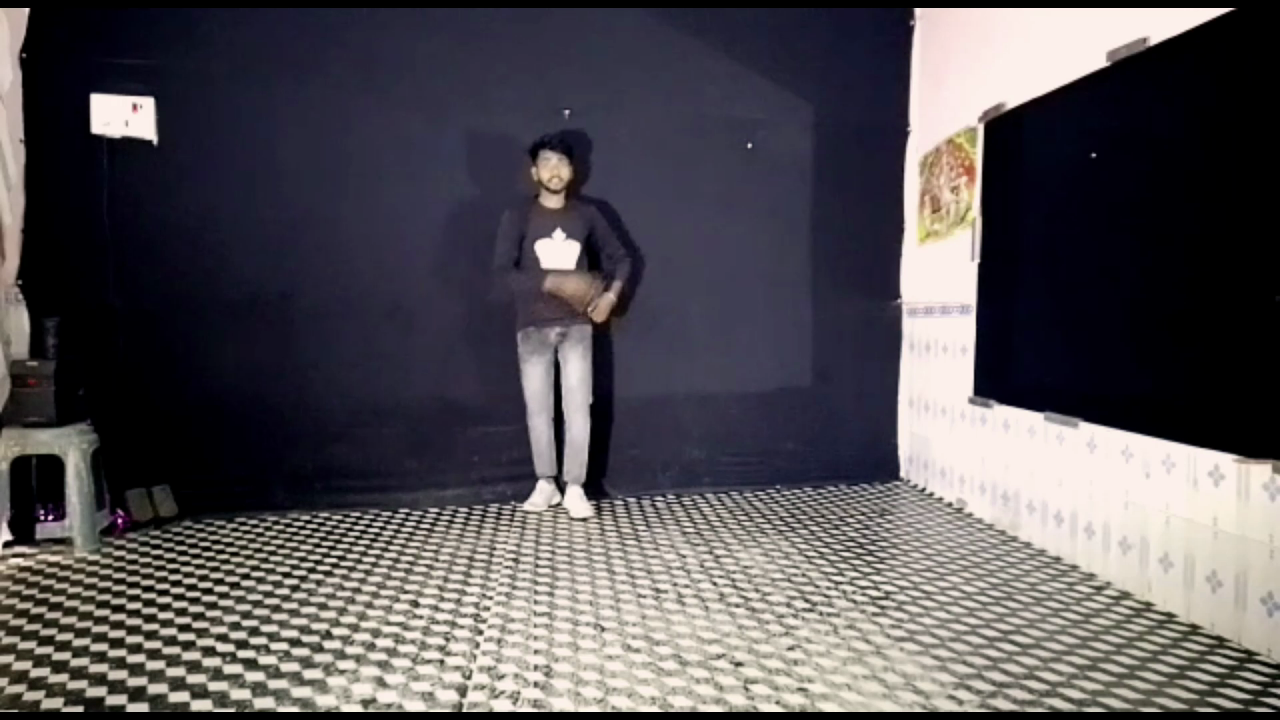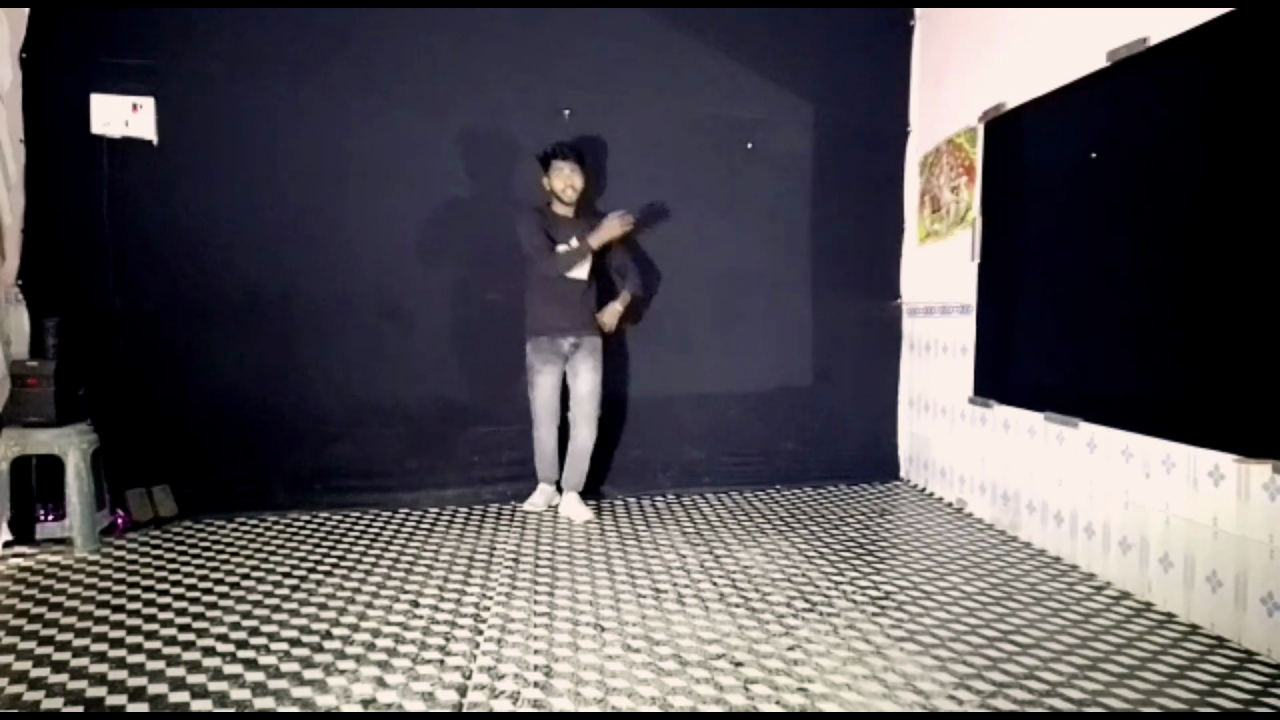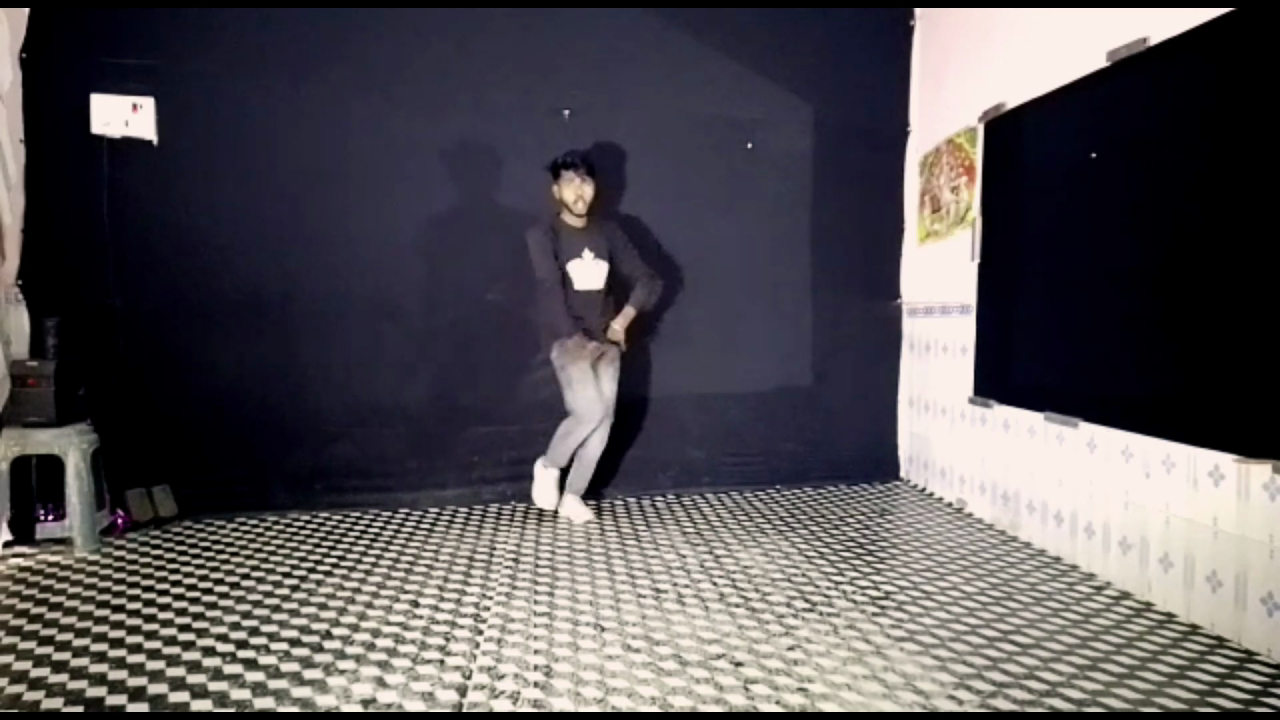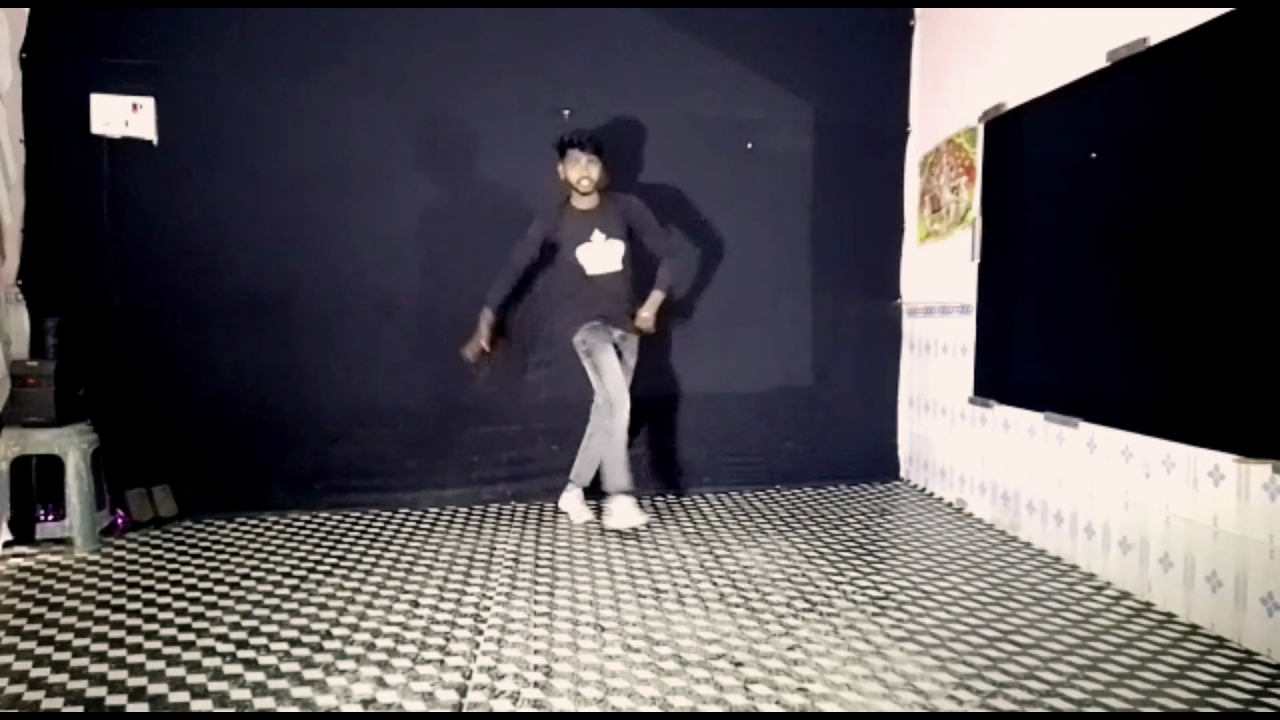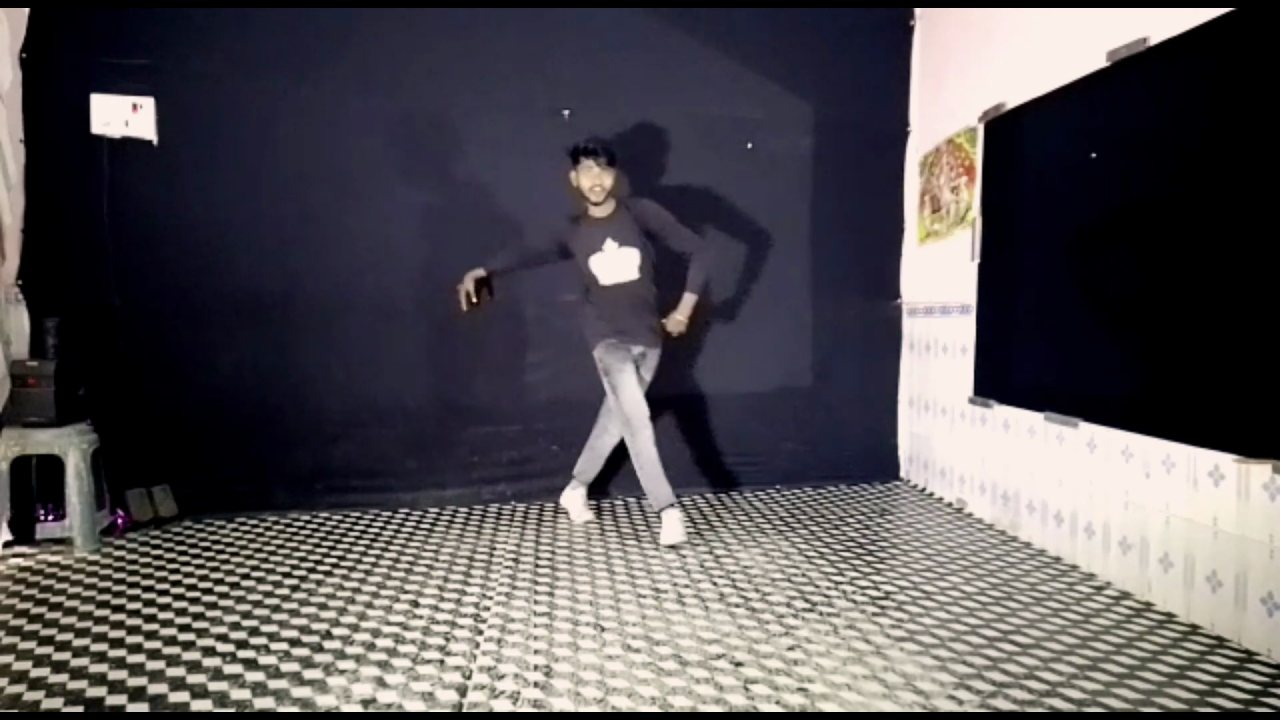
dt=0.2s
person 1, frame 1
left shoulder: (587, 215)
right shoulder: (517, 216)
left elbow: (619, 257)
right elbow: (505, 269)
left wrist: (611, 295)
right wrist: (556, 282)
left hip: (576, 325)
right hip: (533, 326)
left knee: (577, 406)
right knee: (538, 410)
left ankle: (575, 489)
right ankle: (546, 484)
person 1, frame 2
left shoulder: (594, 224)
right shoulder: (532, 220)
left elbow: (627, 272)
right elbow: (545, 264)
left wrist: (619, 303)
right wrist: (596, 241)
left hip: (586, 336)
right hip: (544, 336)
left knee: (585, 419)
right knee: (545, 419)
left ankle: (572, 494)
right ankle: (546, 486)
person 1, frame 3
left shoulder: (609, 232)
right shoulder: (542, 236)
left elbow: (649, 281)
right elbow: (551, 292)
left wrist: (624, 317)
right wrist: (576, 344)
left hip: (604, 341)
right hip: (566, 340)
left knee: (602, 422)
right knee: (590, 412)
left ankle: (572, 496)
right ankle: (549, 465)
person 1, frame 4
left shoulder: (626, 207)
right shoulder: (551, 222)
left elbow: (674, 251)
right elbow: (515, 267)
left wrist: (653, 303)
right wrist: (486, 319)
left hip: (626, 326)
right hip: (586, 325)
left knee: (606, 408)
right knee: (618, 403)
left ankle: (574, 492)
right ankle: (619, 495)
person 1, frame 5
left shoulder: (641, 212)
right shoulder: (572, 233)
left elbow: (696, 250)
right elbow: (528, 256)
left wrist: (686, 306)
right wrist: (481, 272)
left hip: (649, 337)
right hip: (609, 340)
left knee: (616, 419)
right knee: (638, 422)
left ankle: (576, 488)
right ankle: (668, 510)
